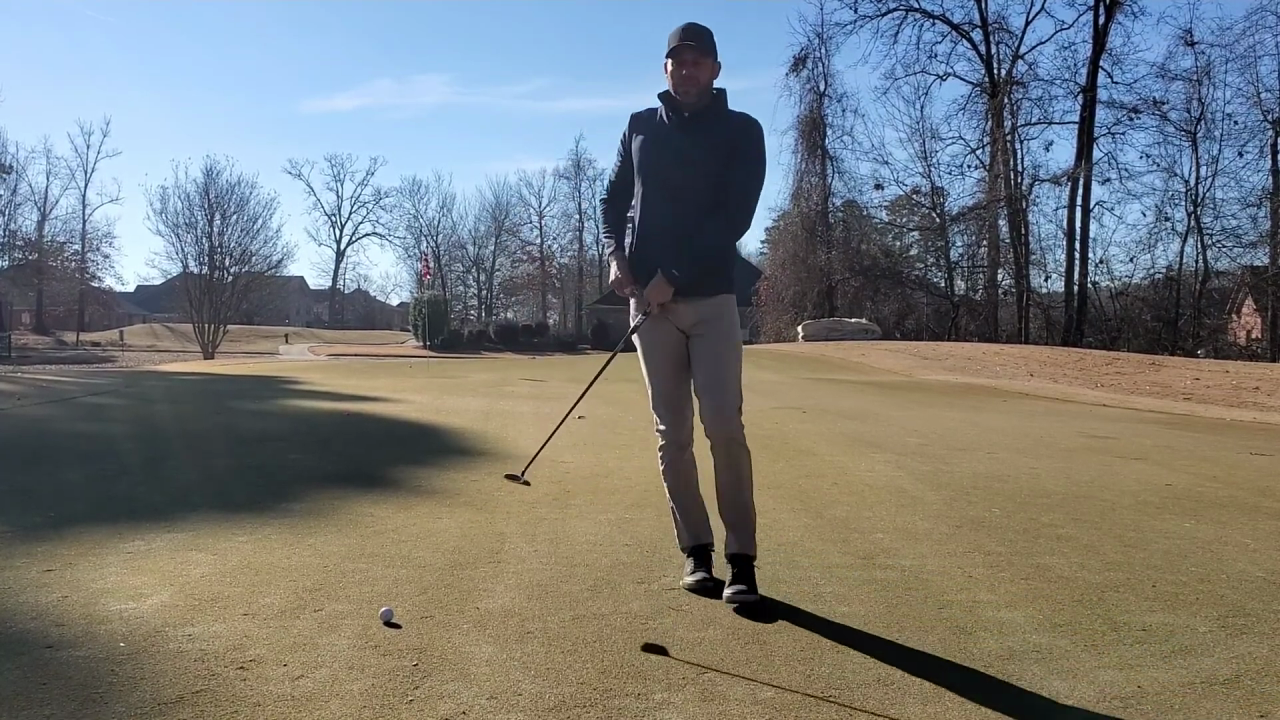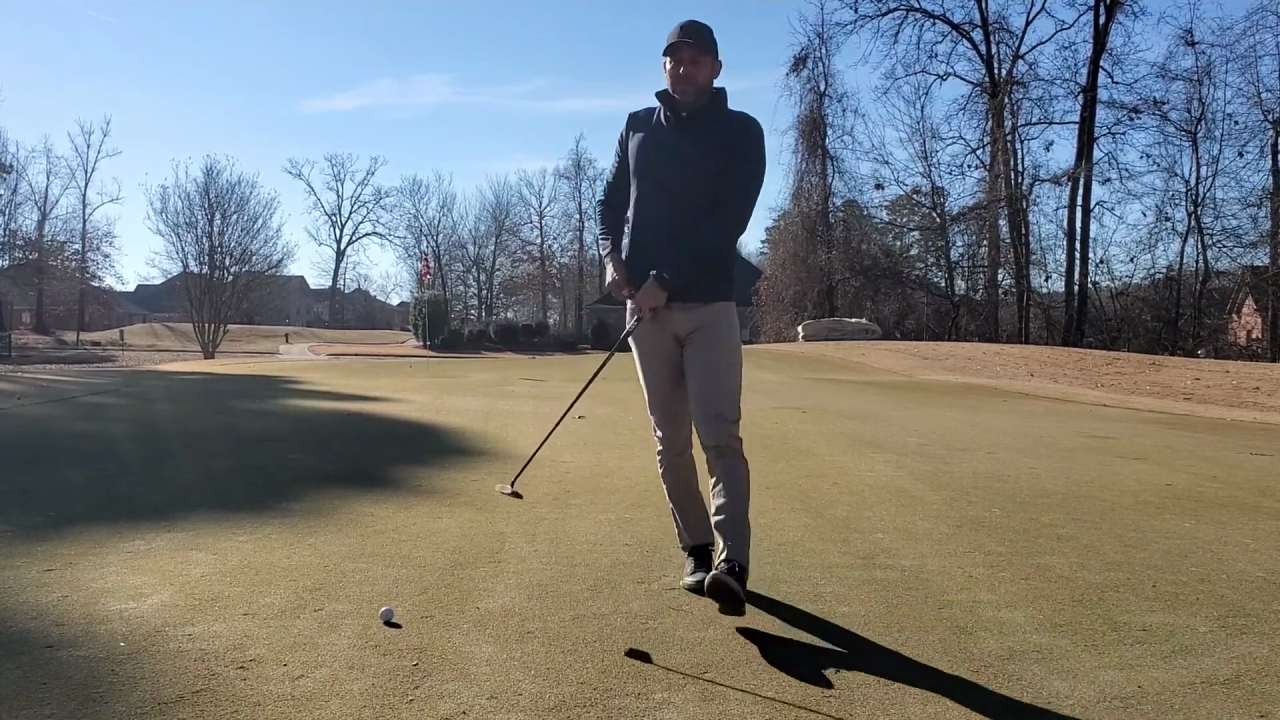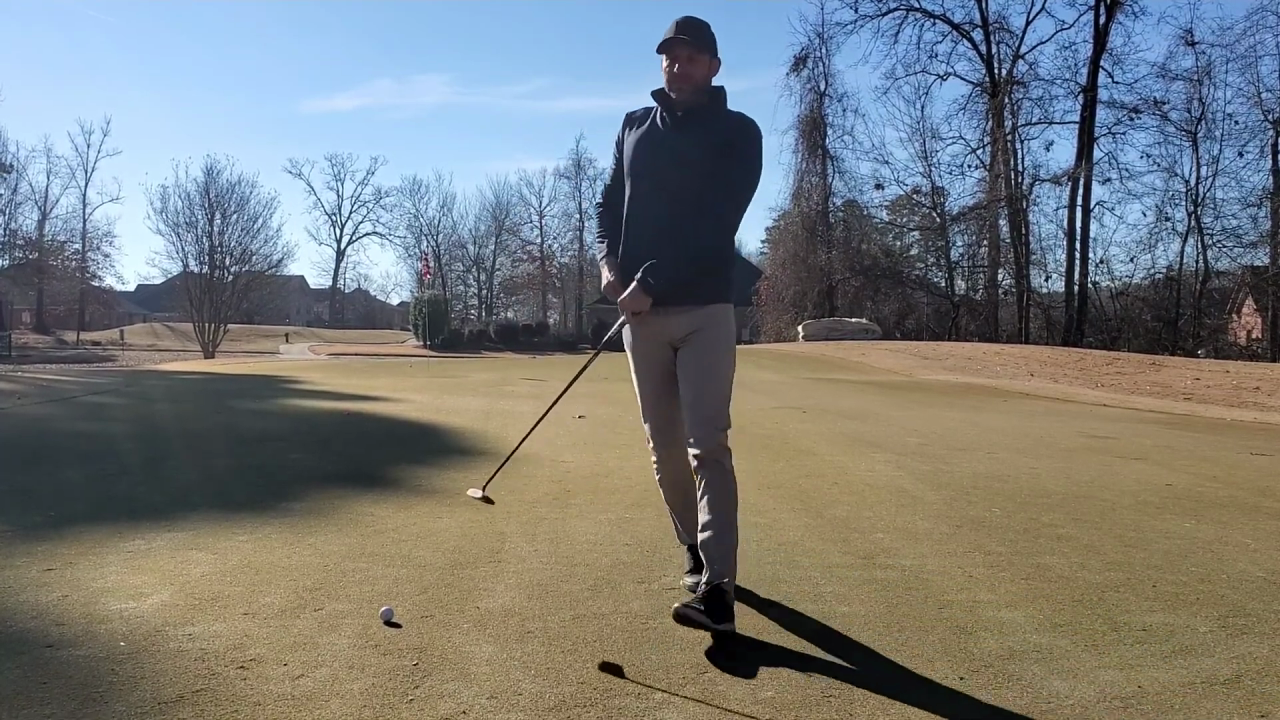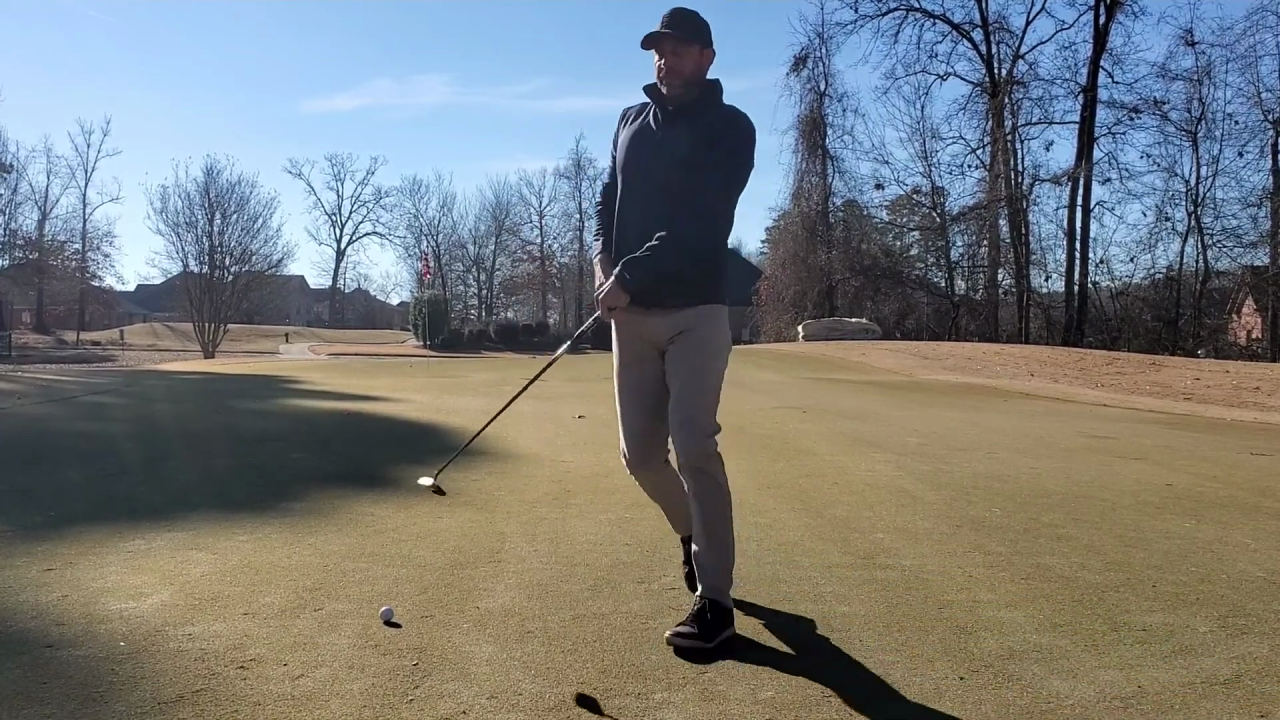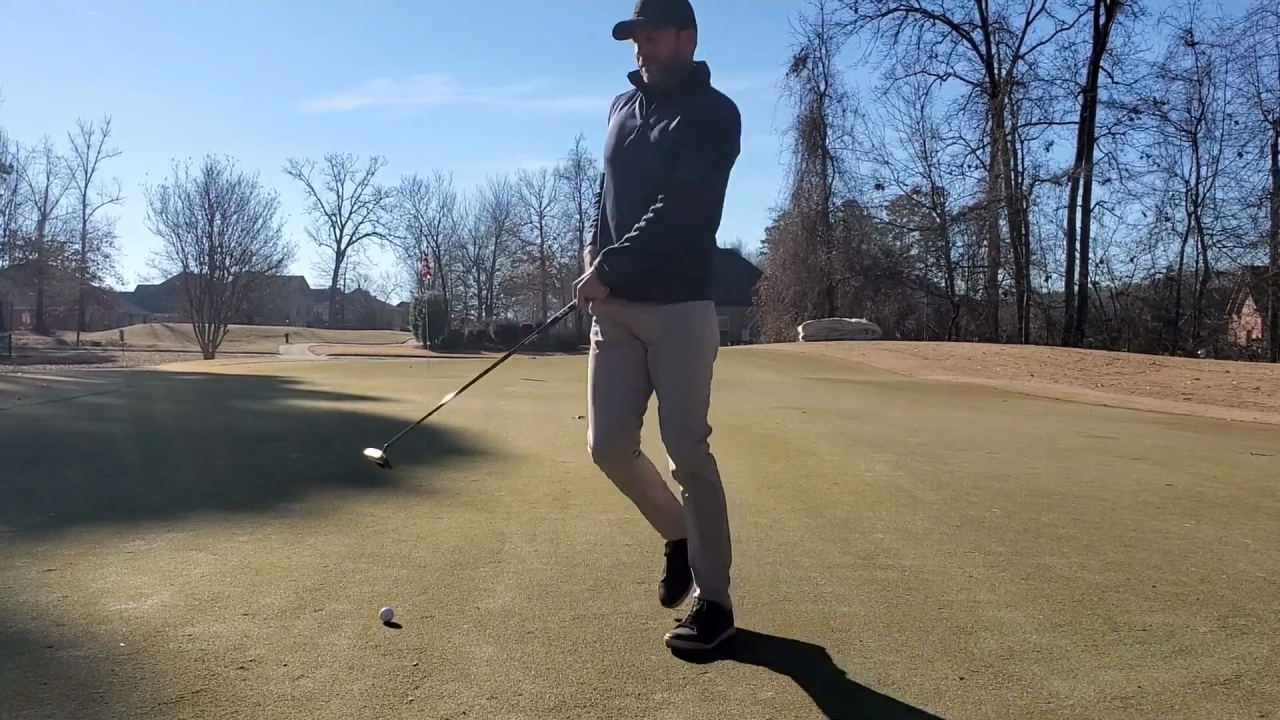
dt=0.1s
person 1, frame 1
left shoulder: (741, 131)
right shoulder: (639, 127)
left elbow: (734, 218)
right elbow: (613, 201)
left wrist: (672, 276)
right wrist: (616, 256)
left hip: (711, 300)
right hip: (651, 302)
left knee: (724, 424)
right knee: (673, 433)
left ankle: (740, 555)
right ankle: (696, 549)
person 1, frame 2
left shoulder: (741, 132)
right shoulder: (637, 126)
left elbow: (730, 220)
right elbow: (610, 202)
left wrist: (665, 280)
right wrist: (613, 258)
left hip: (710, 306)
right hip: (647, 307)
left knee: (718, 432)
right knee: (671, 439)
left ankle: (733, 569)
right ankle: (697, 547)
person 1, frame 3
left shoulder: (736, 132)
right shoulder: (635, 125)
left elbow: (716, 224)
right elbow: (609, 204)
left wrist: (649, 282)
right wrist: (610, 265)
left hip: (704, 311)
right hip: (642, 312)
left knee: (706, 442)
right knee: (665, 445)
left ankle: (719, 588)
right ankle: (694, 539)
person 1, frame 4
left shoulder: (730, 127)
right shoulder: (631, 121)
left elbow: (702, 220)
right elbow: (608, 201)
left wrist: (627, 276)
right wrist: (603, 263)
left hip: (696, 312)
right hip: (631, 313)
left knee: (695, 448)
right knee: (641, 453)
left ankle: (714, 602)
right ankle: (692, 533)
person 1, frame 5
left shoulder: (713, 113)
right shoulder: (624, 107)
left elbow: (681, 209)
left wrist: (607, 269)
right wrist: (593, 261)
left hip: (680, 306)
right hip: (615, 307)
left knee: (687, 450)
right knee: (609, 445)
left ankle: (715, 599)
right ankle: (680, 535)
